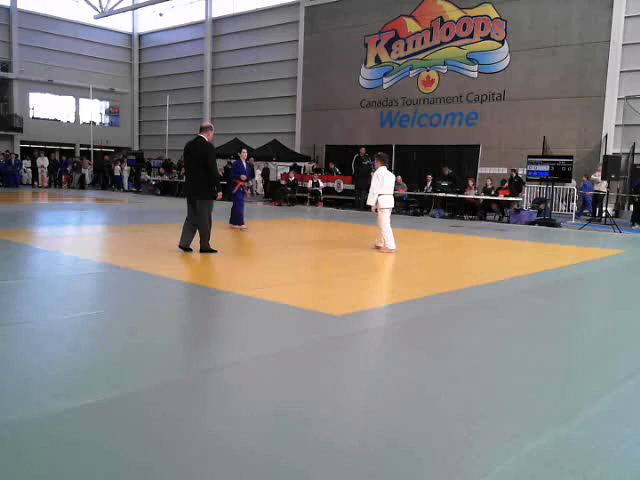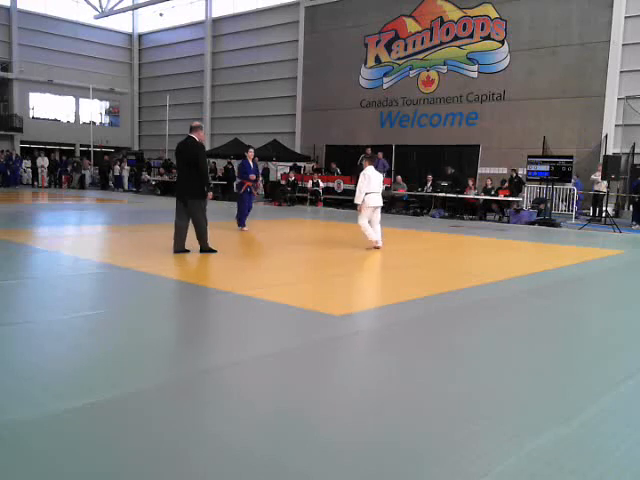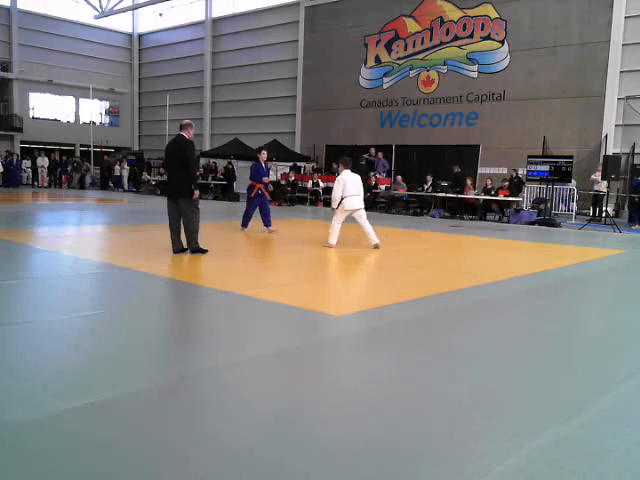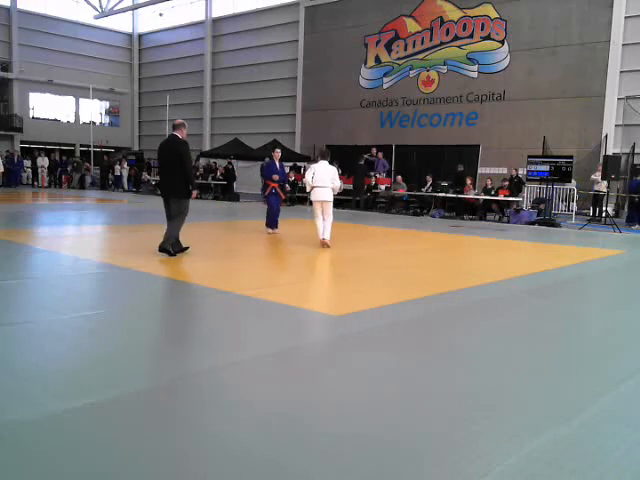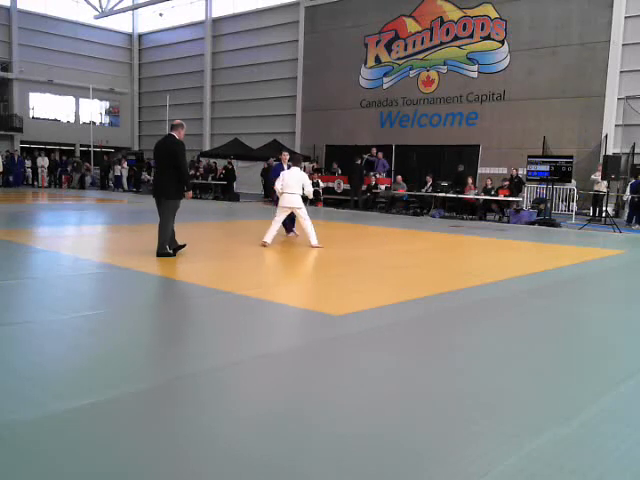
dt=0.3s
person 1, frame 1
left shoulder: (188, 145)
right shoulder: (208, 147)
left elbow: (187, 166)
right elbow: (213, 170)
right wrist: (218, 189)
left hip: (191, 187)
right hip: (204, 189)
left knee: (192, 216)
right knee: (204, 218)
left ankle: (185, 242)
right ankle: (204, 246)
person 1, frame 2
left shoulder: (180, 145)
right shoulder: (198, 146)
left elbow: (179, 166)
right elbow: (203, 170)
right wrist: (208, 189)
left hip: (181, 188)
right hip: (195, 189)
left knee: (181, 218)
right knee: (200, 219)
left ankle: (178, 246)
right ankle: (204, 246)
person 1, frame 3
left shoulder: (170, 144)
right shoulder: (188, 144)
left elbow: (166, 166)
right elbow: (192, 168)
right wrist: (195, 187)
left hip: (171, 187)
right hip: (184, 188)
left knee: (174, 218)
right knee: (192, 215)
left ankle: (177, 246)
right ankle: (194, 245)
person 1, frame 4
left shoulder: (163, 144)
right shoulder: (182, 144)
left elbow: (161, 167)
right elbow: (188, 167)
right wrist: (193, 187)
left hip: (166, 188)
right hip: (179, 188)
left knee: (172, 217)
right knee: (179, 216)
left ankle: (176, 246)
right ankle: (165, 244)
person 1, frame 5
left shoulder: (159, 143)
right shoulder: (178, 144)
left elbow: (158, 165)
right elbow: (182, 168)
right wrist: (188, 188)
left hip: (159, 186)
right hip: (171, 188)
left knee: (166, 217)
right knee: (168, 218)
left ankle: (173, 245)
right ankle: (162, 249)
